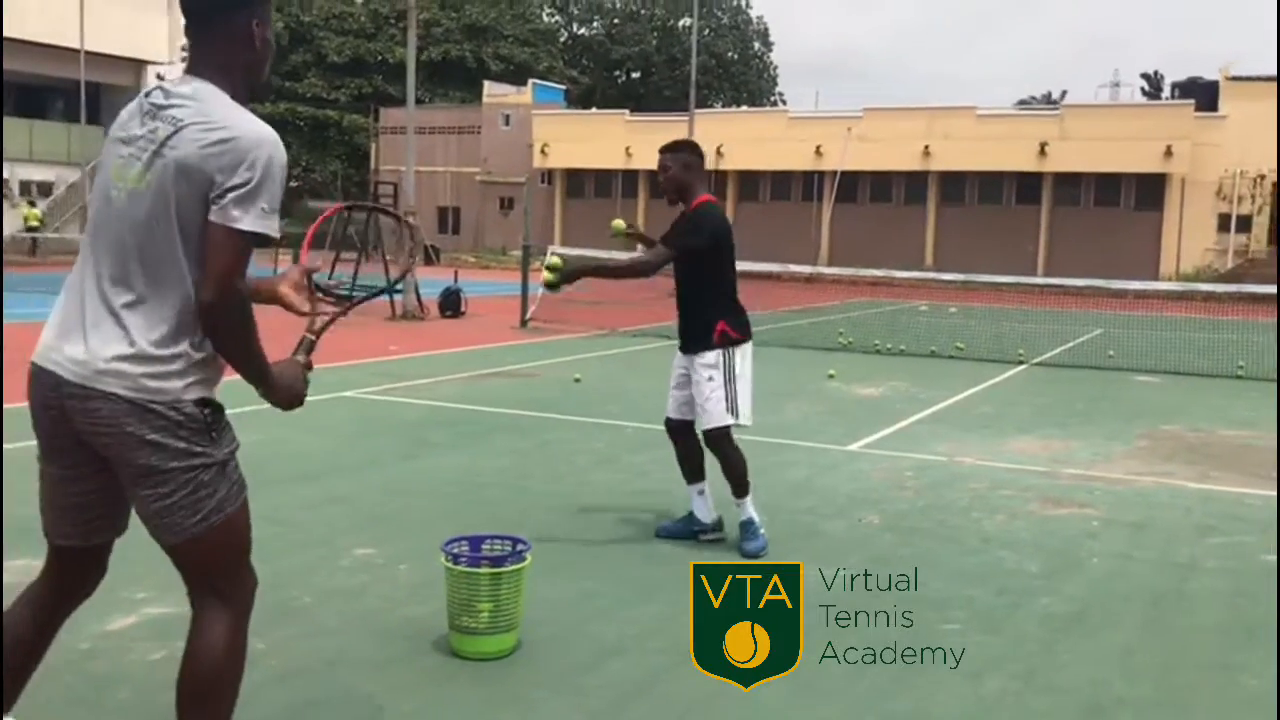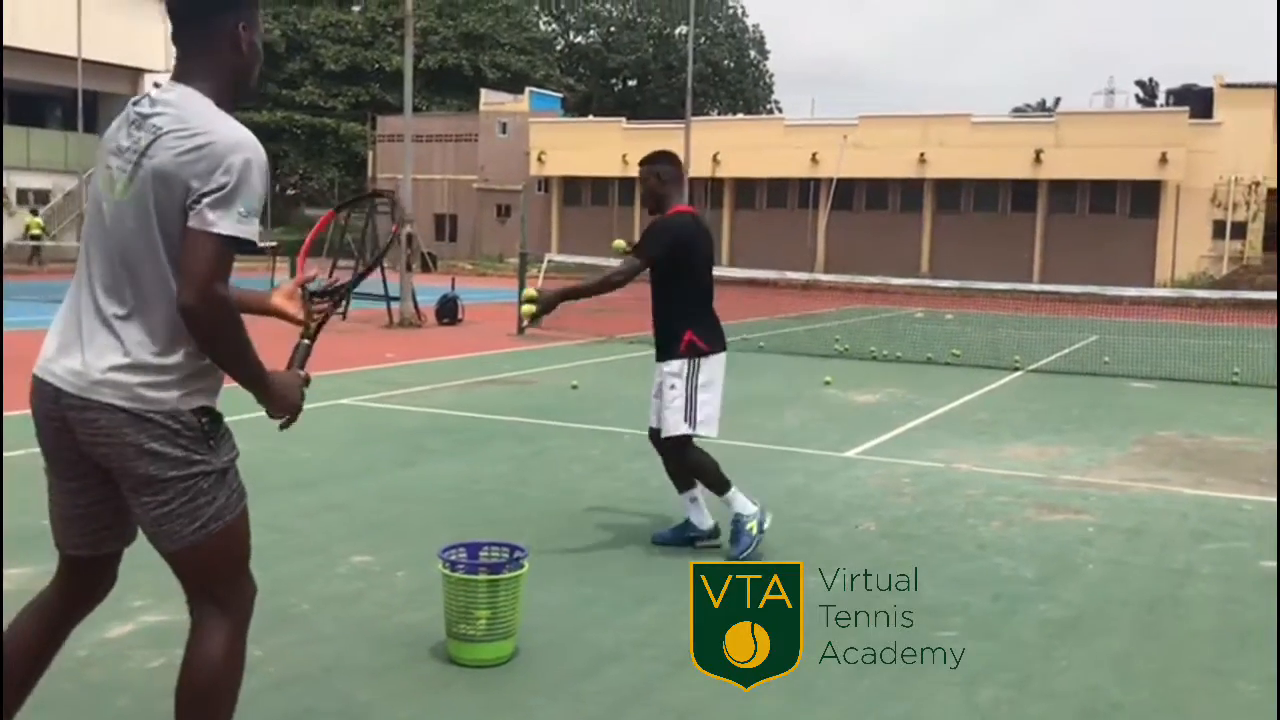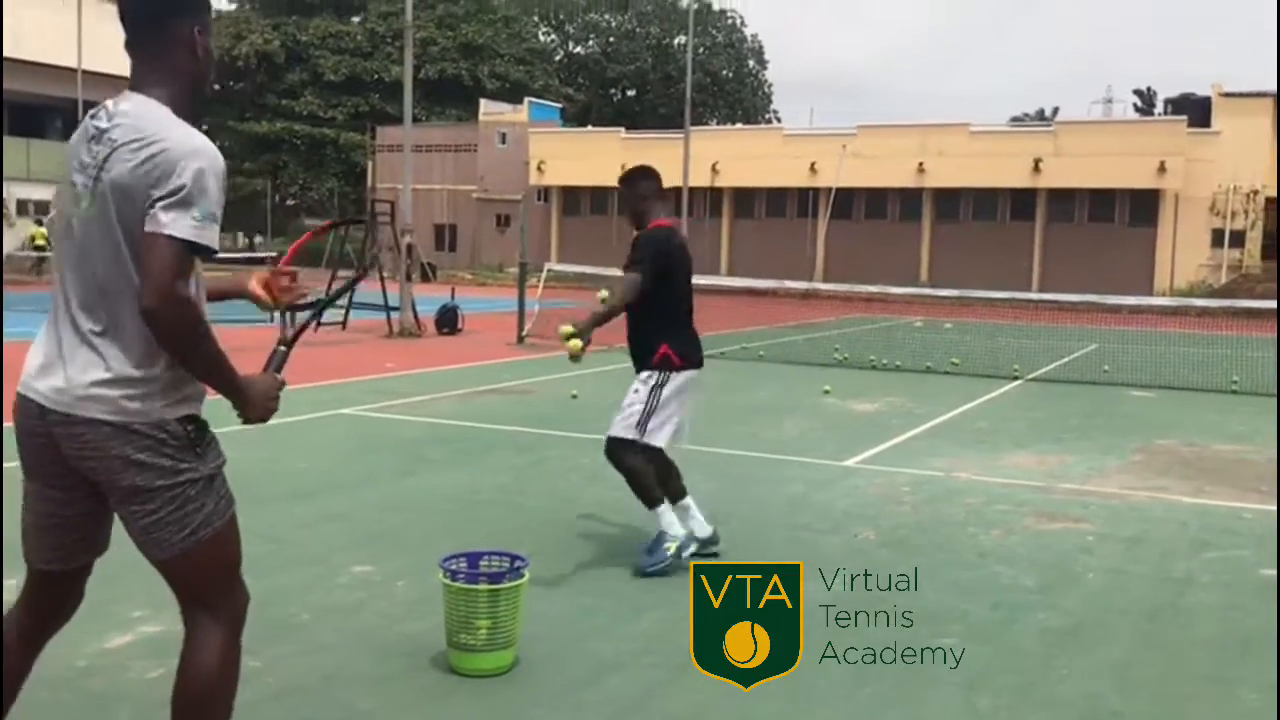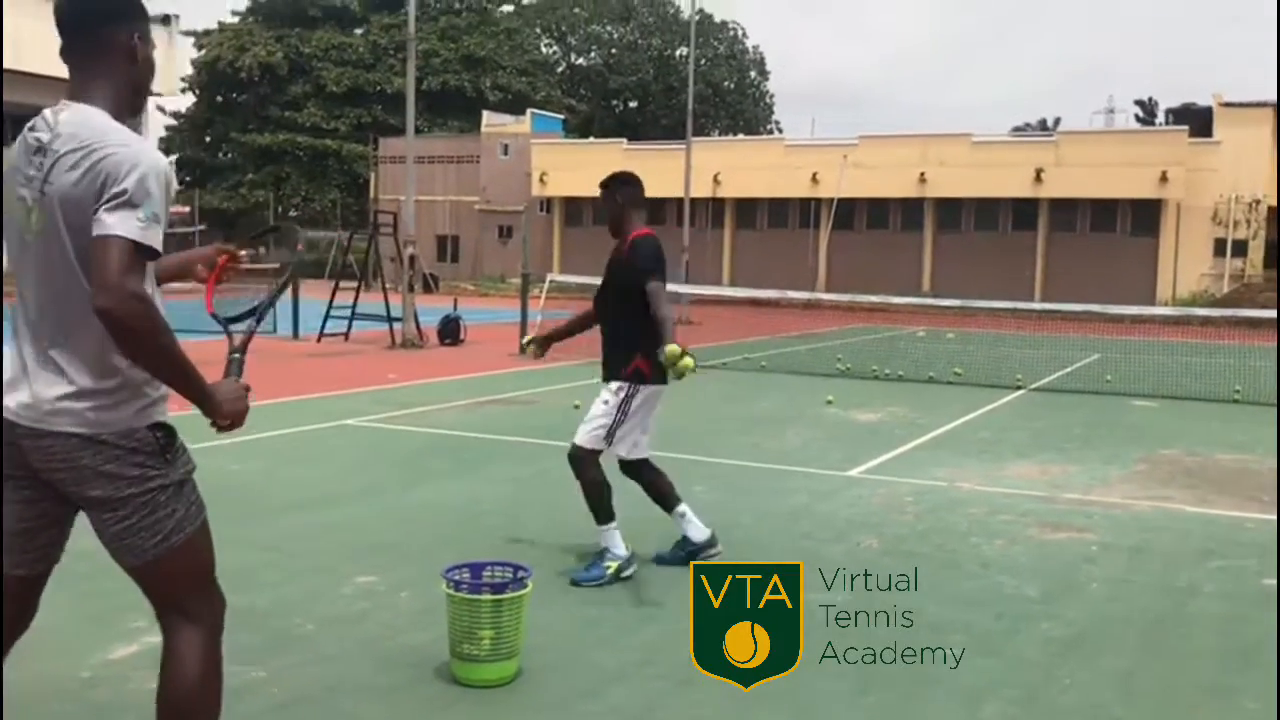
dt=0.2s
person 1, frame 1
left shoulder: (137, 114)
right shoulder: (249, 141)
right elbow: (214, 295)
left wrist: (267, 289)
right wrist: (268, 378)
left hip: (60, 375)
right hip: (148, 397)
left knee: (67, 573)
right knee: (225, 593)
person 1, frame 2
left shoulder: (131, 122)
right shoulder: (230, 146)
right elbow: (197, 299)
left wrist: (263, 302)
right wrist: (267, 385)
left hip: (62, 387)
right hip: (148, 408)
left knee: (78, 581)
right knee: (225, 601)
person 1, frame 3
left shoulder: (92, 132)
right shoulder: (186, 151)
right elbow: (159, 302)
left wrist: (237, 286)
right wrist: (239, 389)
right hip: (134, 419)
right knee: (217, 608)
person 1, frame 4
right shoulder: (130, 157)
right elbow: (116, 302)
left wrist: (175, 267)
right wrist: (207, 394)
right hip: (106, 429)
right knee: (195, 614)
person 2, frame 1
left shoulder: (702, 217)
right shoulder: (694, 217)
left elbow: (649, 266)
left wrist: (584, 269)
right wrist: (646, 239)
left hip: (719, 343)
right hip: (693, 343)
left knee: (716, 434)
right knee: (677, 426)
left ankle: (749, 520)
right ankle: (704, 516)
person 2, frame 2
left shoulder: (669, 226)
right shoulder: (690, 225)
left elbow: (620, 277)
left wrist: (560, 295)
right wrist: (639, 253)
left hip: (692, 351)
right hip: (680, 350)
left knee: (679, 442)
right knee: (661, 436)
left ankle: (746, 514)
right ankle: (700, 522)
person 2, frame 3
left shoulder: (651, 240)
right shoulder: (669, 239)
left elbow: (628, 293)
left wrist: (587, 326)
right wrist: (616, 302)
left hip: (666, 362)
right hip: (671, 360)
left knee: (620, 447)
right knee: (645, 448)
left ankle: (672, 532)
right ankle: (696, 531)
person 2, frame 4
left shoulder: (642, 249)
right shoulder: (627, 250)
left elbow: (658, 298)
right elbow: (599, 310)
left wrist: (668, 340)
right wrist: (550, 336)
left hip: (635, 374)
right hip: (633, 374)
left knee: (582, 455)
right knee: (633, 461)
left ankle: (616, 553)
right ankle: (697, 535)
